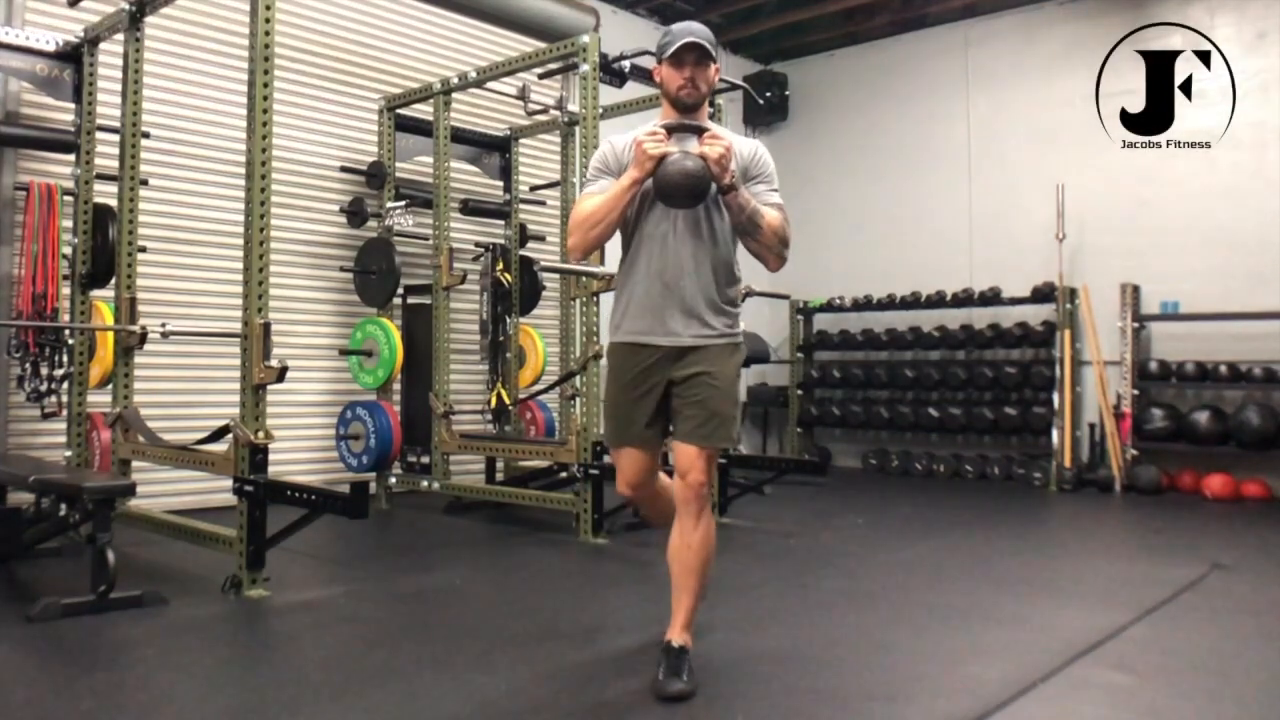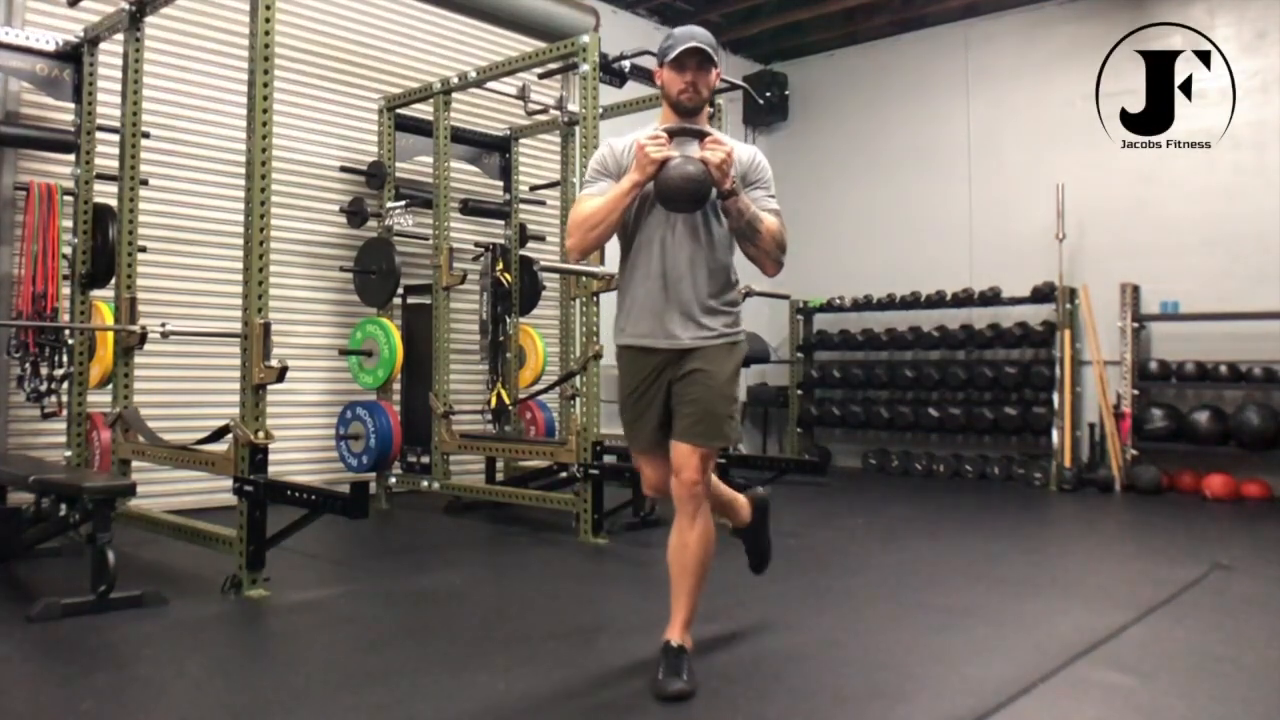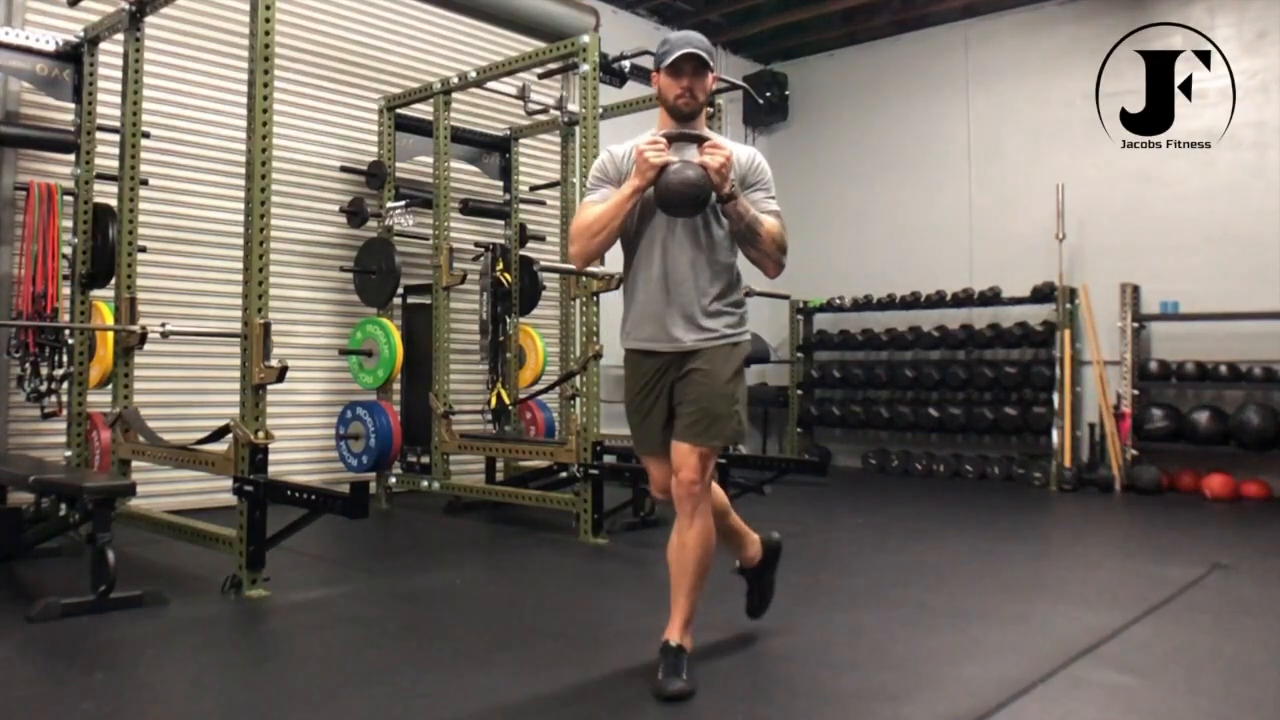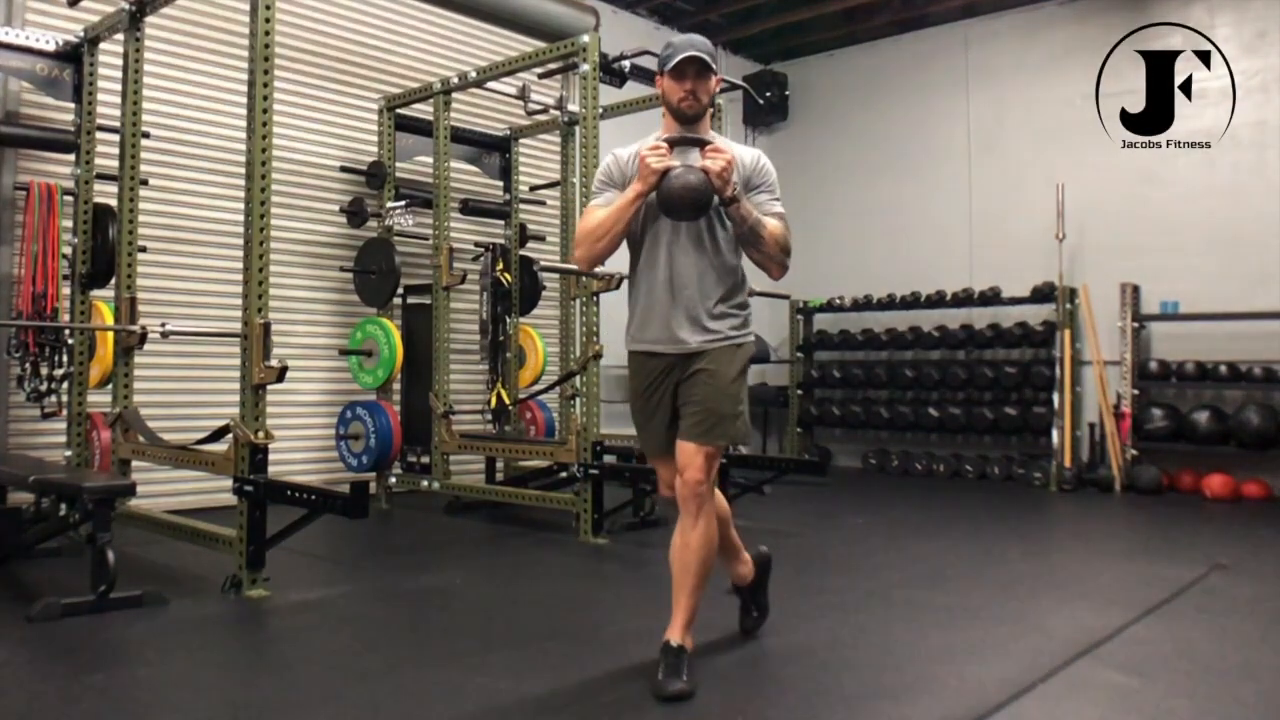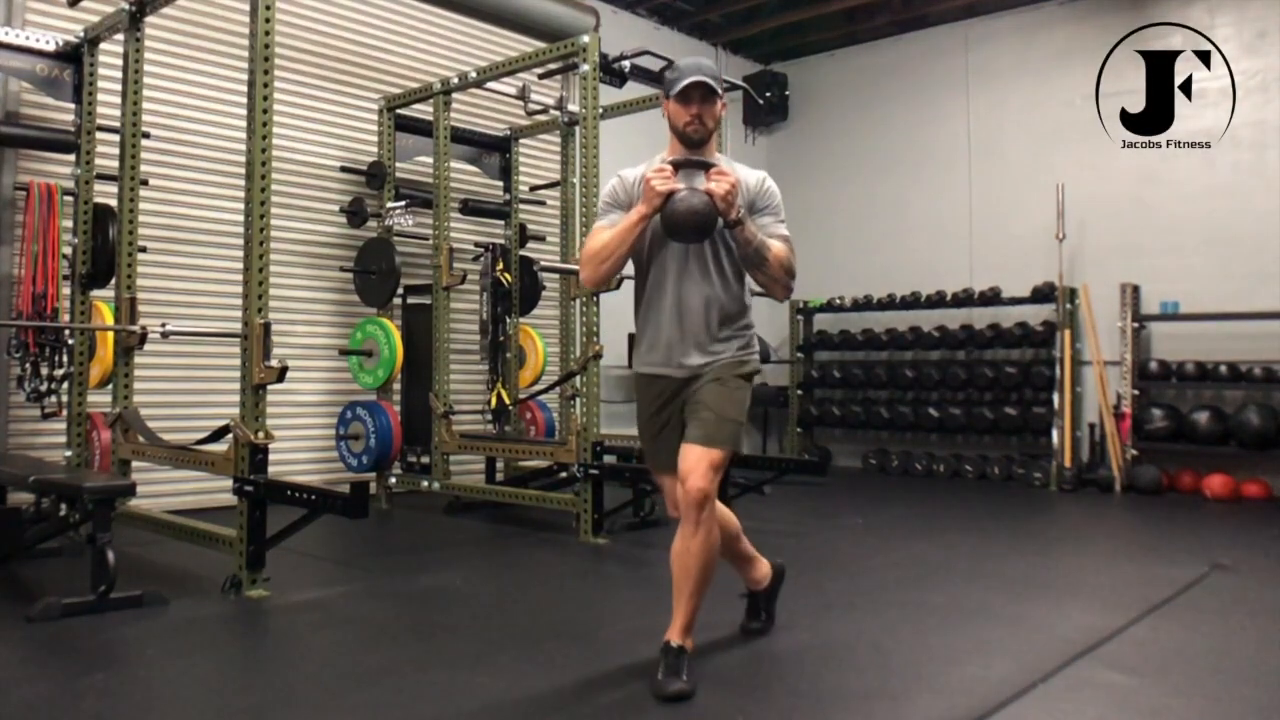
dt=0.2s
person 1, frame 1
left shoulder: (746, 154)
right shoulder: (619, 149)
left elbow: (776, 253)
right elbow: (578, 243)
left wrist: (727, 182)
right wrist: (637, 174)
left hip: (707, 342)
right hip: (636, 339)
left knee: (693, 485)
right knee: (634, 482)
left ankle: (677, 642)
right ankle: (690, 541)
person 1, frame 2
left shoulder: (744, 159)
right shoulder: (618, 152)
left elbow: (773, 260)
right elbow: (577, 243)
left wrist: (728, 188)
right wrist: (638, 177)
left hip: (709, 341)
right hip: (641, 340)
left knee: (688, 483)
right knee: (658, 483)
left ankle: (677, 643)
right ankle: (745, 512)
person 1, frame 3
left shoulder: (743, 160)
right shoulder: (619, 158)
left elbow: (774, 261)
right elbow: (580, 251)
left wrist: (727, 193)
right wrist: (637, 184)
left hip: (712, 342)
right hip: (646, 343)
left knee: (689, 484)
right knee: (666, 486)
left ankle: (676, 643)
right ankle: (754, 551)
person 1, frame 4
left shoulder: (747, 163)
right shoulder: (624, 161)
left elbow: (778, 263)
right elbow: (585, 254)
left wrist: (730, 194)
right wrist: (641, 187)
left hip: (717, 342)
right hip: (650, 345)
left knee: (693, 484)
right knee: (679, 488)
left ankle: (677, 643)
right ankle: (747, 570)
person 1, frame 5
left shoulder: (753, 185)
right shoulder: (629, 184)
left elbow: (783, 286)
right elbow: (590, 275)
left wrist: (734, 217)
right wrist: (645, 208)
left hip: (722, 361)
right hip: (656, 366)
left knee: (695, 489)
right knee: (686, 507)
left ankle: (677, 642)
right ankle: (761, 575)
